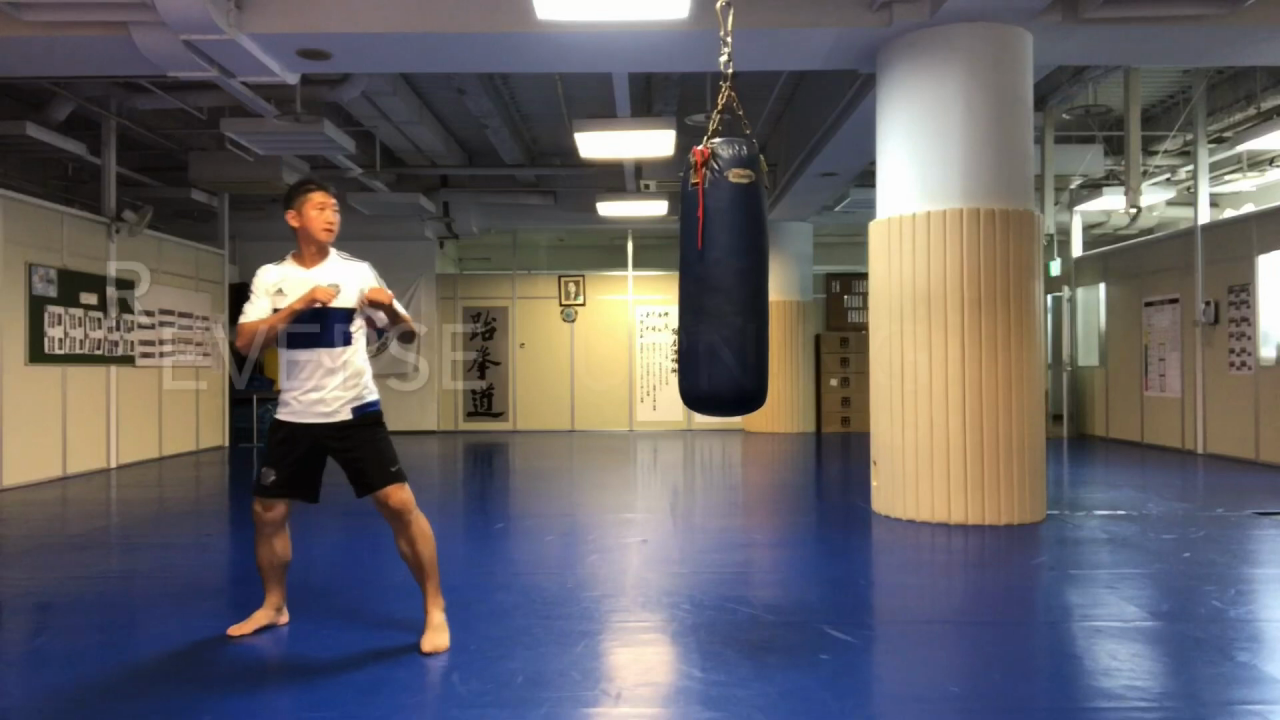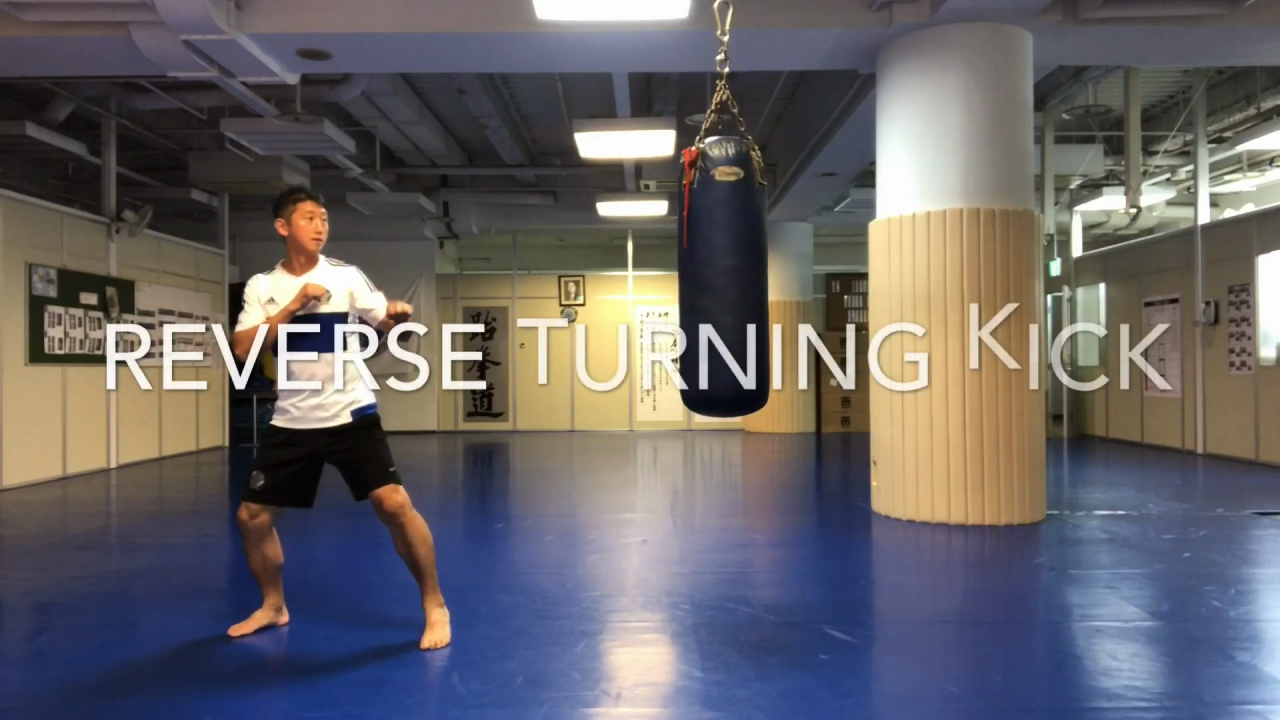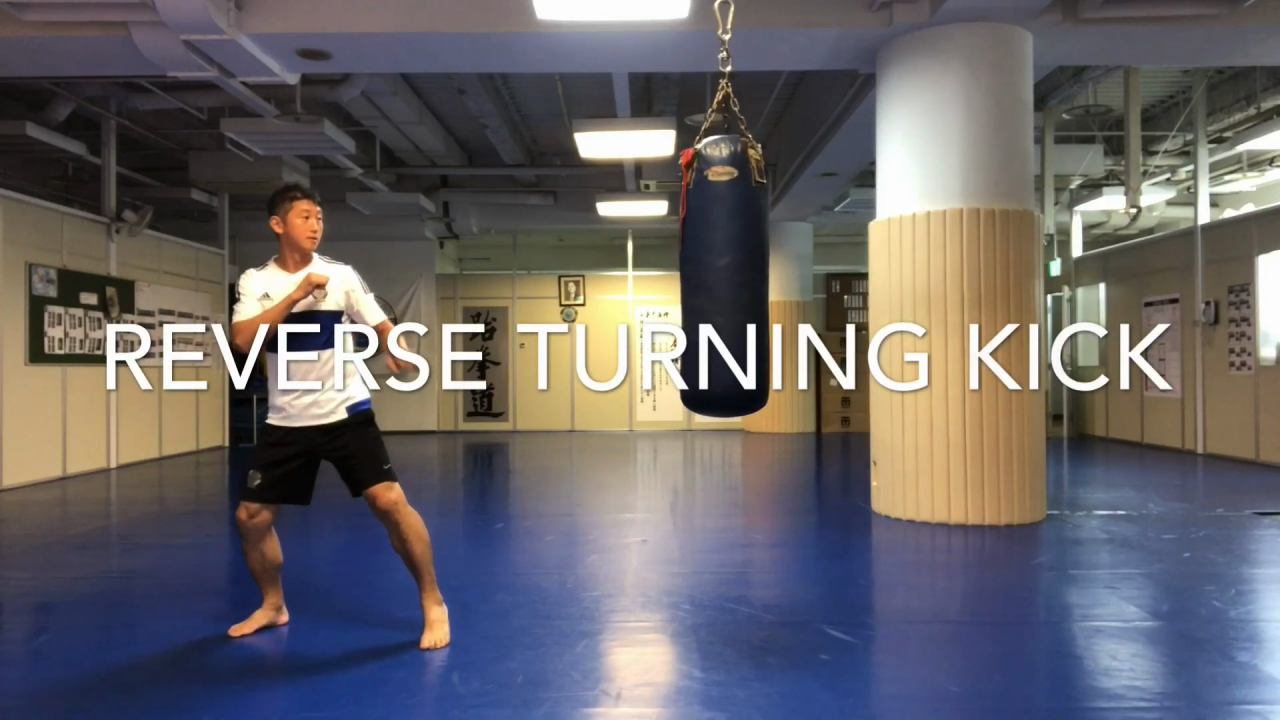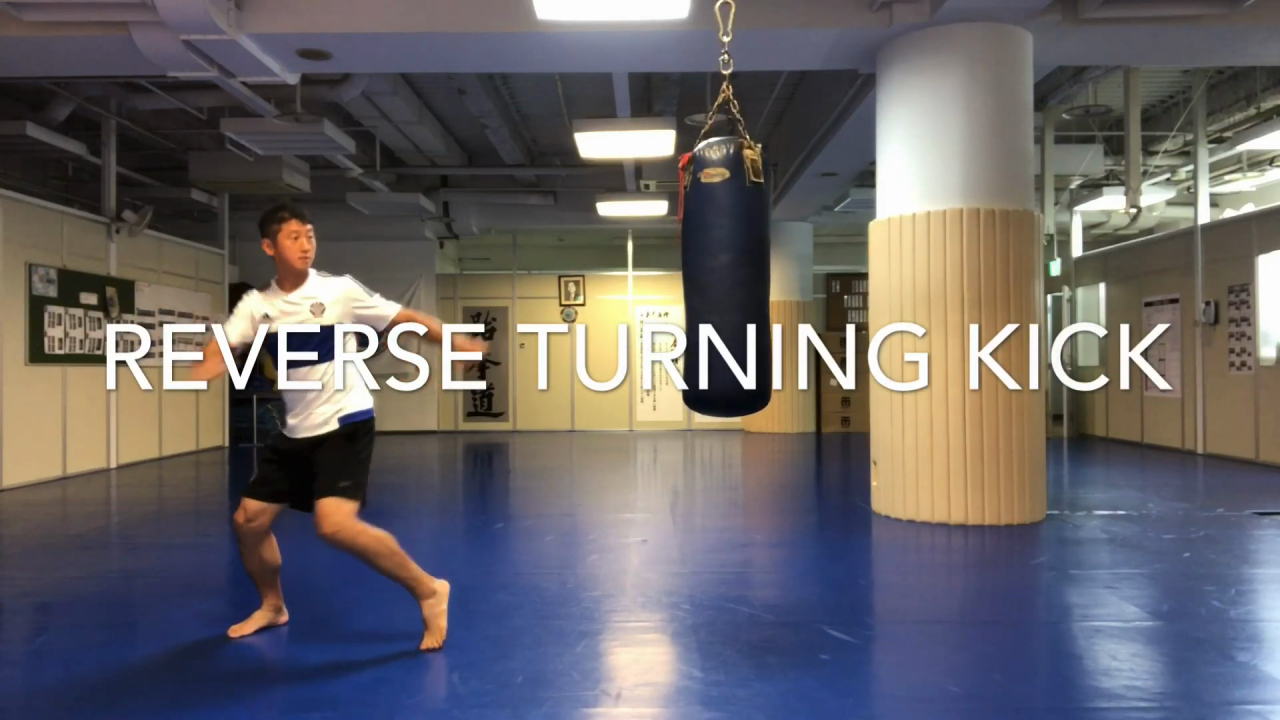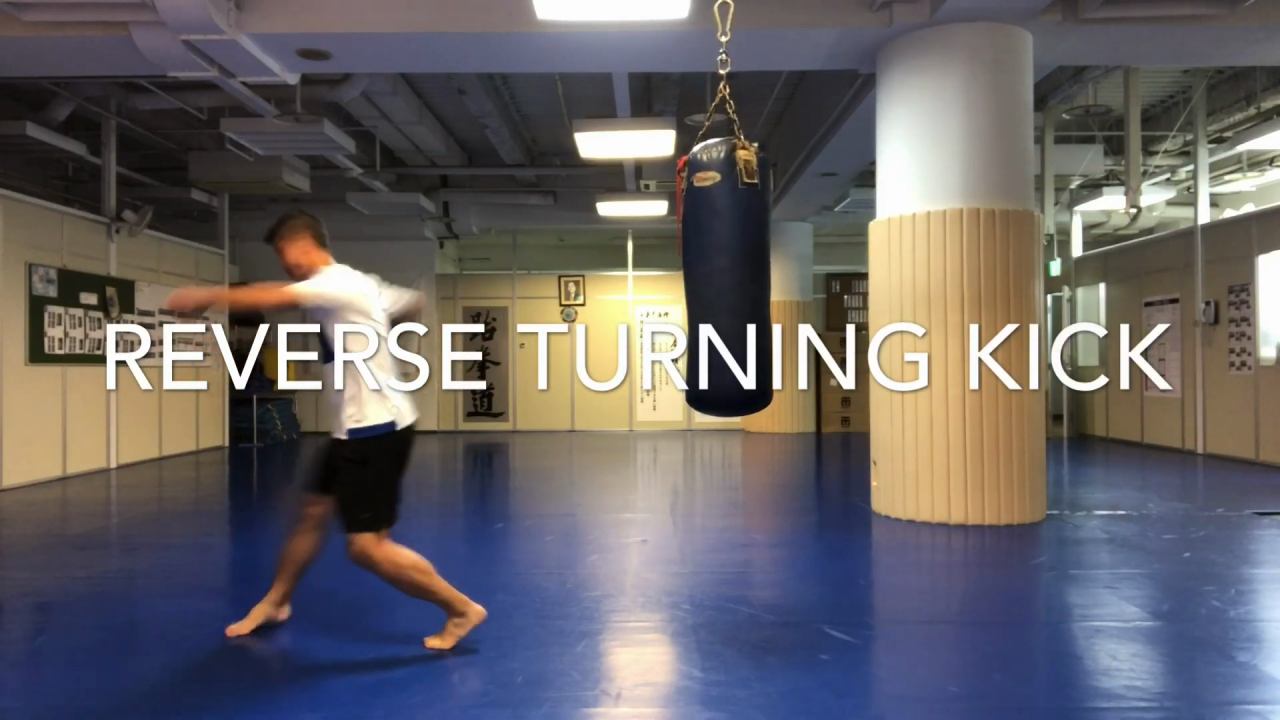
dt=1s
person 1, frame 1
left shoulder: (357, 271)
right shoulder: (270, 277)
left elbow: (407, 334)
right elbow: (245, 343)
left wrist: (390, 309)
right wrist: (299, 304)
left hip: (354, 411)
right hip: (295, 416)
left knee: (398, 503)
right knee: (267, 512)
left ankle: (434, 609)
right ankle: (274, 605)
person 1, frame 2
left shoulder: (346, 276)
right shoulder: (261, 286)
left elbow: (391, 328)
right elbow: (243, 350)
left wrist: (400, 315)
right wrist: (294, 305)
left hip: (350, 415)
right hip: (291, 422)
left knee: (394, 504)
right knee: (252, 516)
left ankle: (434, 606)
right ankle: (273, 606)
person 1, frame 3
left shoulder: (341, 275)
right shoulder: (255, 281)
left elbow: (380, 326)
right elbow: (244, 340)
left wrist: (396, 349)
right wrist: (298, 293)
left hip: (346, 412)
right hip: (286, 421)
left knee: (388, 500)
right knee: (251, 516)
left ankle: (432, 603)
right ankle: (273, 605)
person 1, frame 4
left shoulder: (340, 290)
right shoulder: (255, 304)
left elbow: (405, 318)
right elbow: (218, 348)
left wrist: (458, 342)
right wrist: (206, 366)
left hip: (346, 424)
right hip: (295, 433)
left knee: (335, 524)
right knee: (248, 520)
left ankle: (428, 590)
right ankle: (272, 605)
person 1, frame 5
left shoulder: (336, 285)
right shoulder: (364, 284)
left elbow: (274, 297)
right elbow: (413, 302)
left wrist: (207, 297)
left hip: (376, 430)
right hip: (359, 430)
left knee: (368, 545)
right knee: (315, 512)
left ankle: (462, 609)
right ankle: (275, 601)
